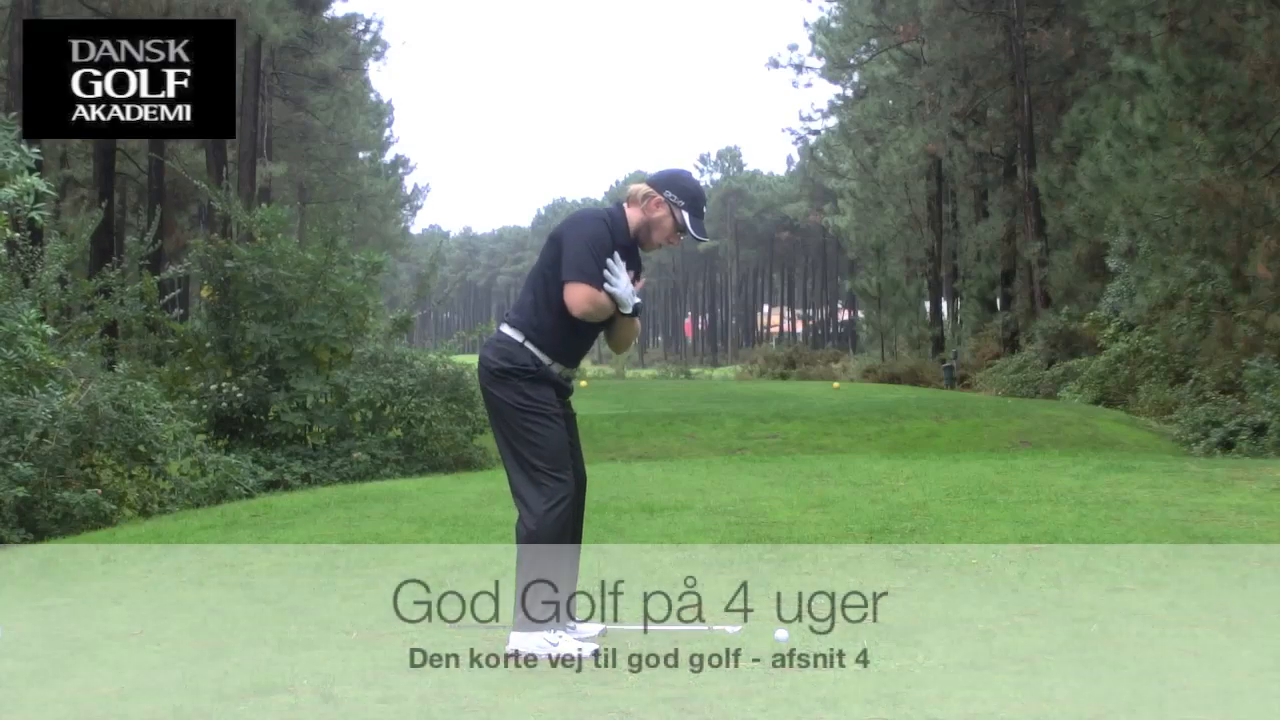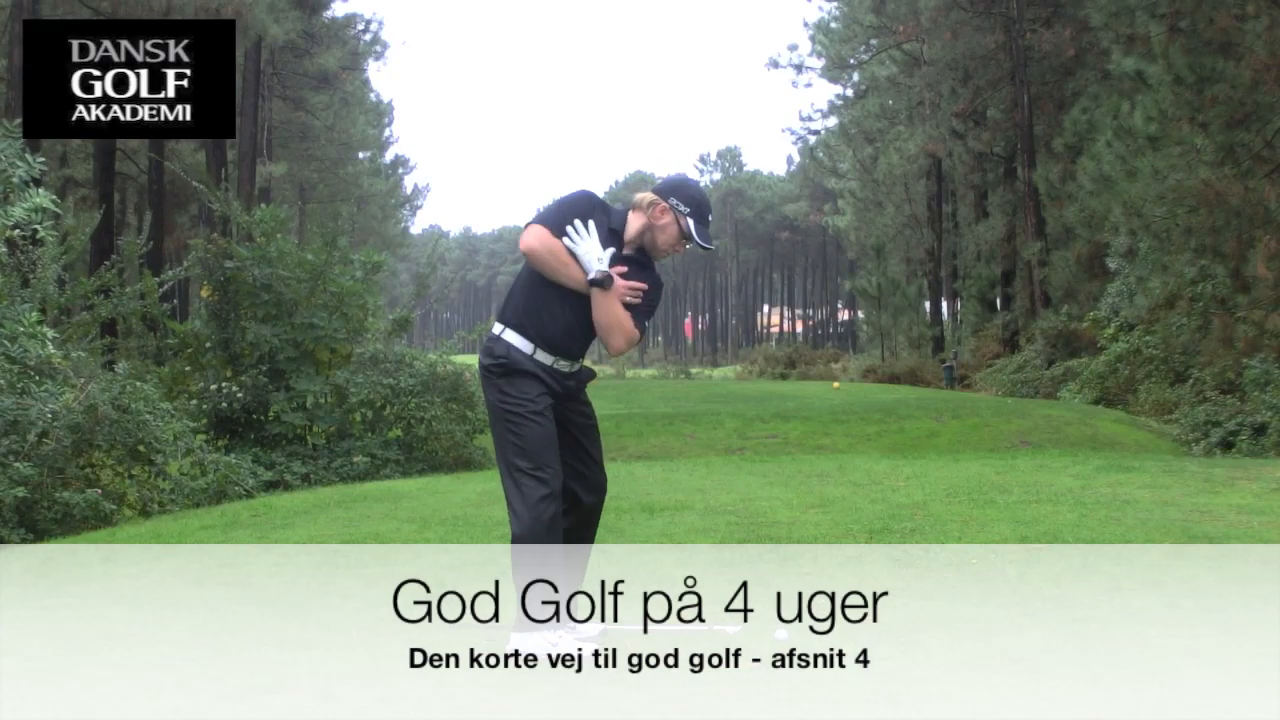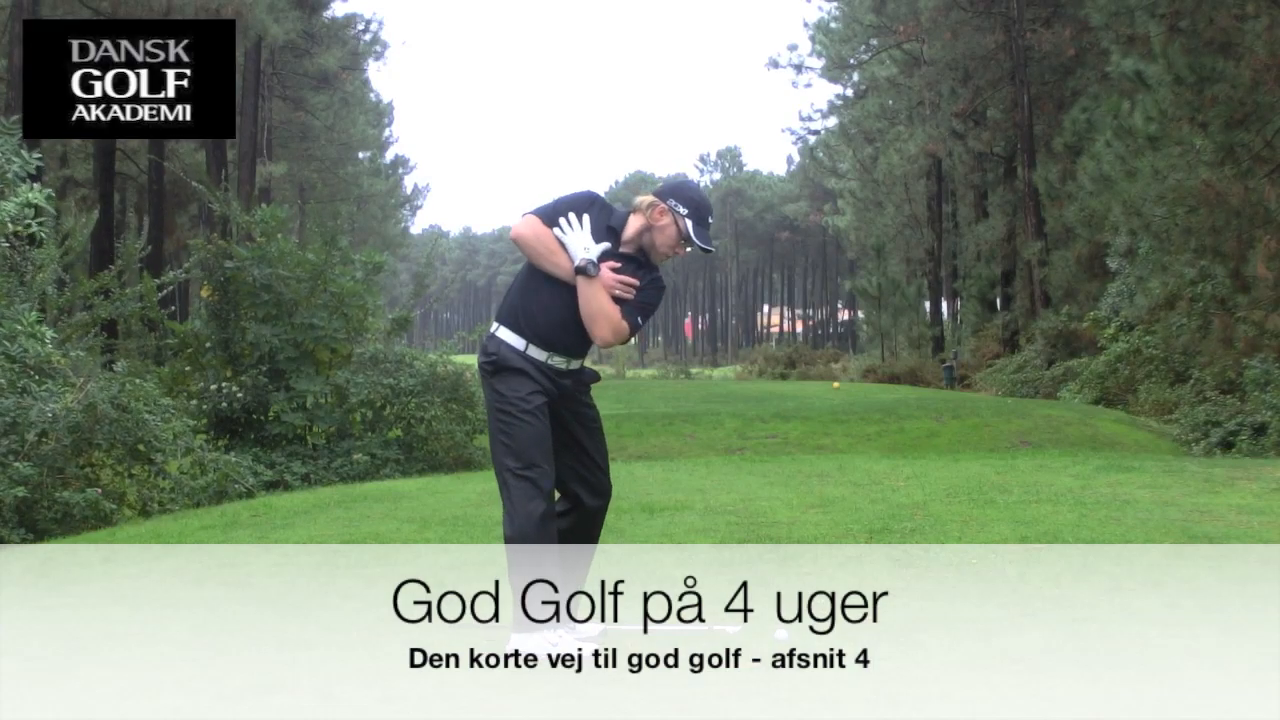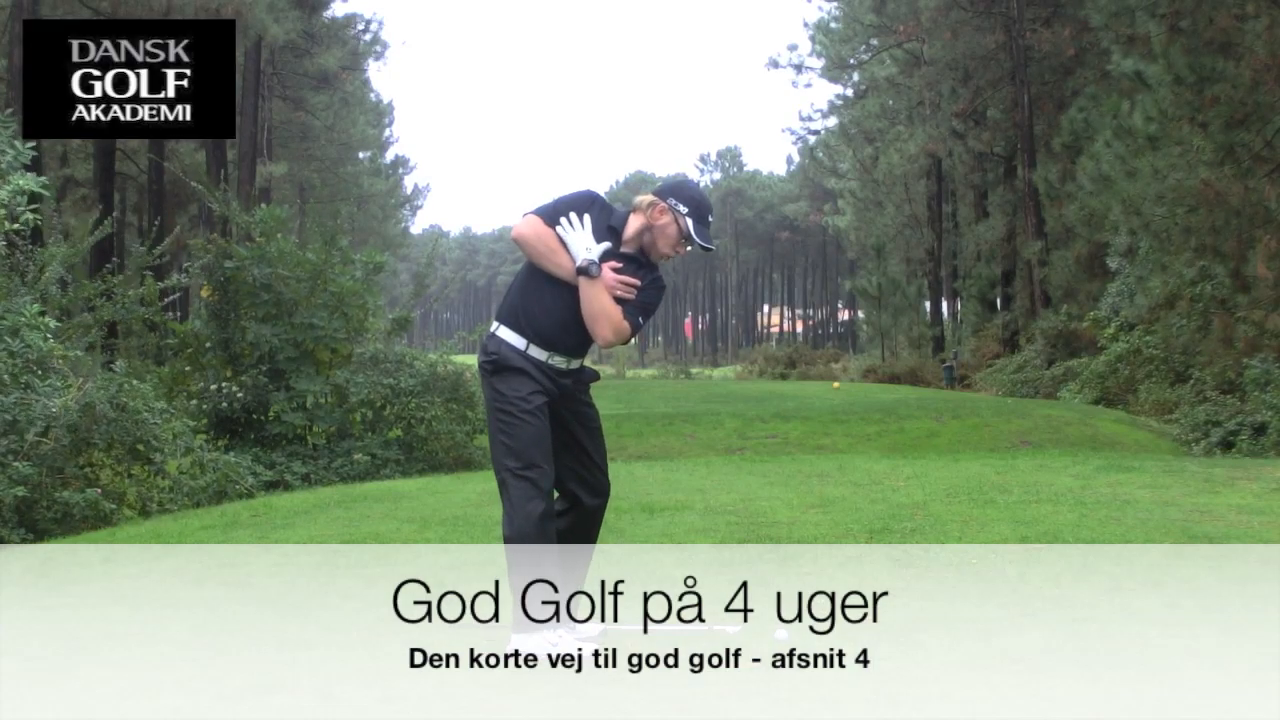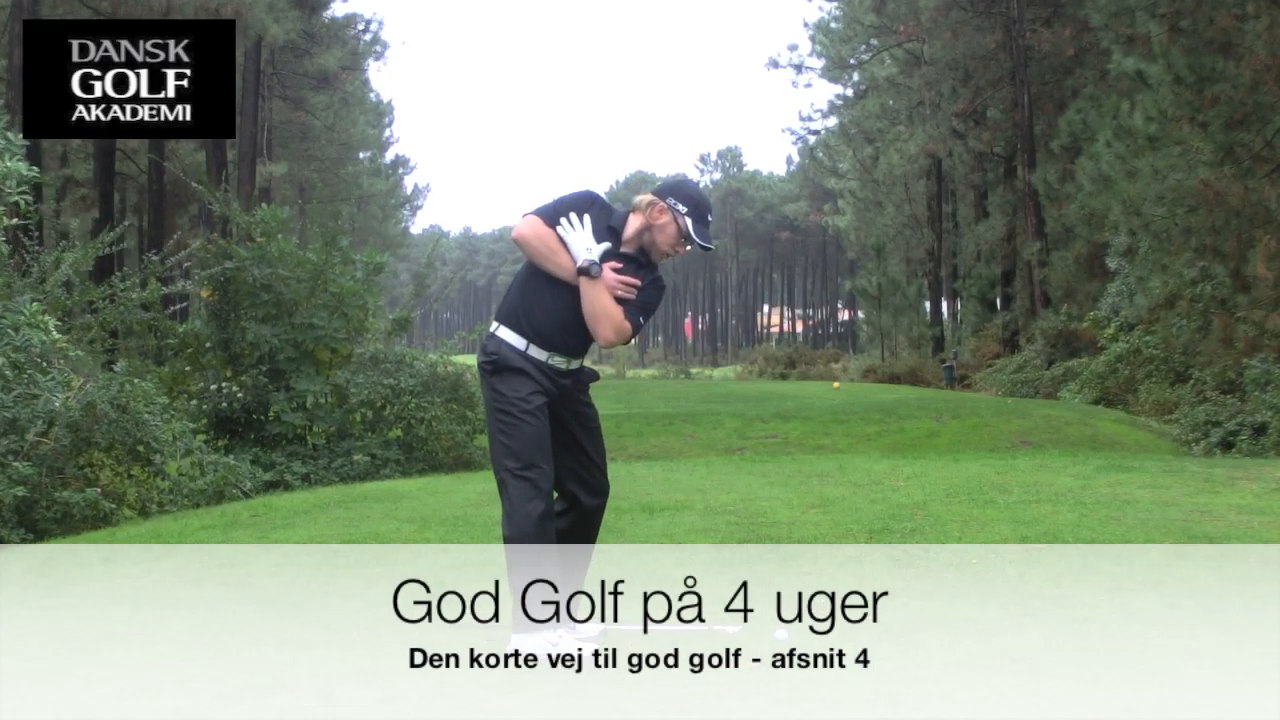
dt=0.5s
person 1, frame 1
left shoulder: (628, 254)
right shoulder: (593, 225)
left elbow: (620, 342)
right elbow: (580, 304)
left wrist: (626, 303)
right wrist: (620, 301)
left hip: (544, 375)
right hip: (516, 369)
left knee: (570, 489)
right knee: (548, 493)
left ankle: (555, 613)
right ankle: (531, 629)
person 1, frame 2
left shoulder: (646, 281)
right shoulder: (586, 210)
left elbow: (618, 342)
right elbow: (531, 243)
left wrist: (598, 276)
right wrist: (596, 280)
left hip: (565, 377)
right hip: (515, 365)
left knee: (587, 491)
right knee: (539, 491)
right ankle: (532, 628)
person 1, frame 3
left shoulder: (648, 282)
right shoulder: (588, 208)
left elbow: (606, 333)
right elbow: (522, 230)
left wrist: (585, 264)
right wrist: (585, 275)
left hip: (567, 376)
right hip: (513, 363)
left knee: (591, 491)
right knee: (531, 490)
left ankle: (560, 606)
right ankle: (531, 626)
person 1, frame 4
left shoulder: (648, 282)
right shoulder: (588, 208)
left elbow: (607, 333)
right elbow: (524, 231)
left wrist: (588, 264)
right wrist: (585, 274)
left hip: (566, 375)
right hip: (513, 362)
left knee: (590, 490)
right knee: (530, 488)
left ankle: (561, 605)
right ankle: (530, 626)
person 1, frame 5
left shoulder: (648, 281)
right shoulder: (588, 208)
left elbow: (609, 334)
right elbow: (524, 231)
left wrist: (589, 267)
right wrist: (586, 274)
left hip: (566, 376)
right hip: (513, 363)
left knee: (589, 490)
right knee: (530, 489)
left ankle: (561, 606)
right ankle: (530, 625)
